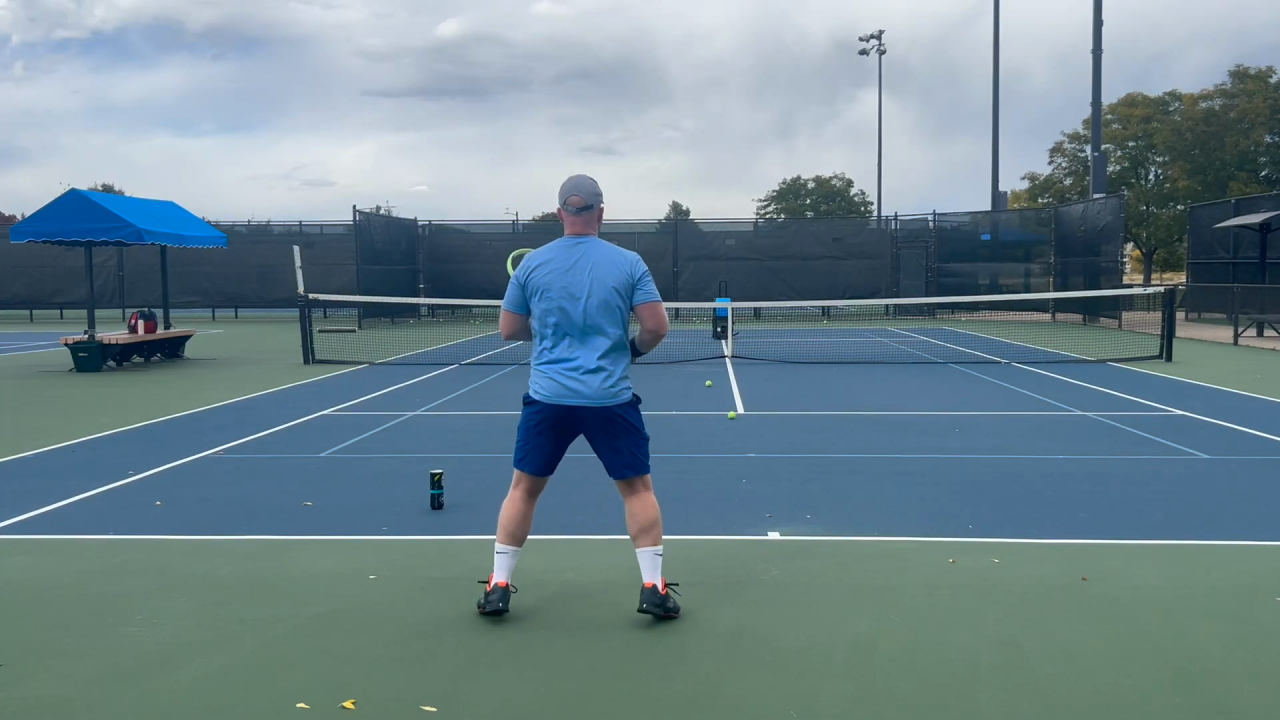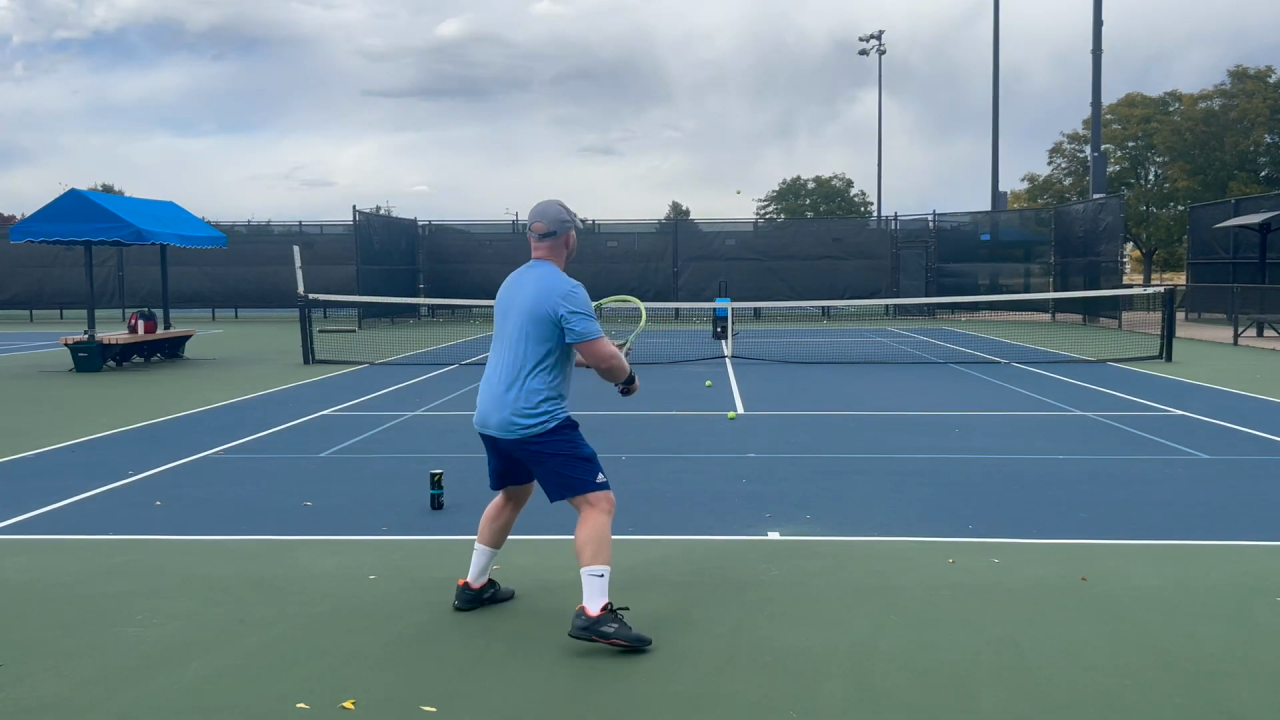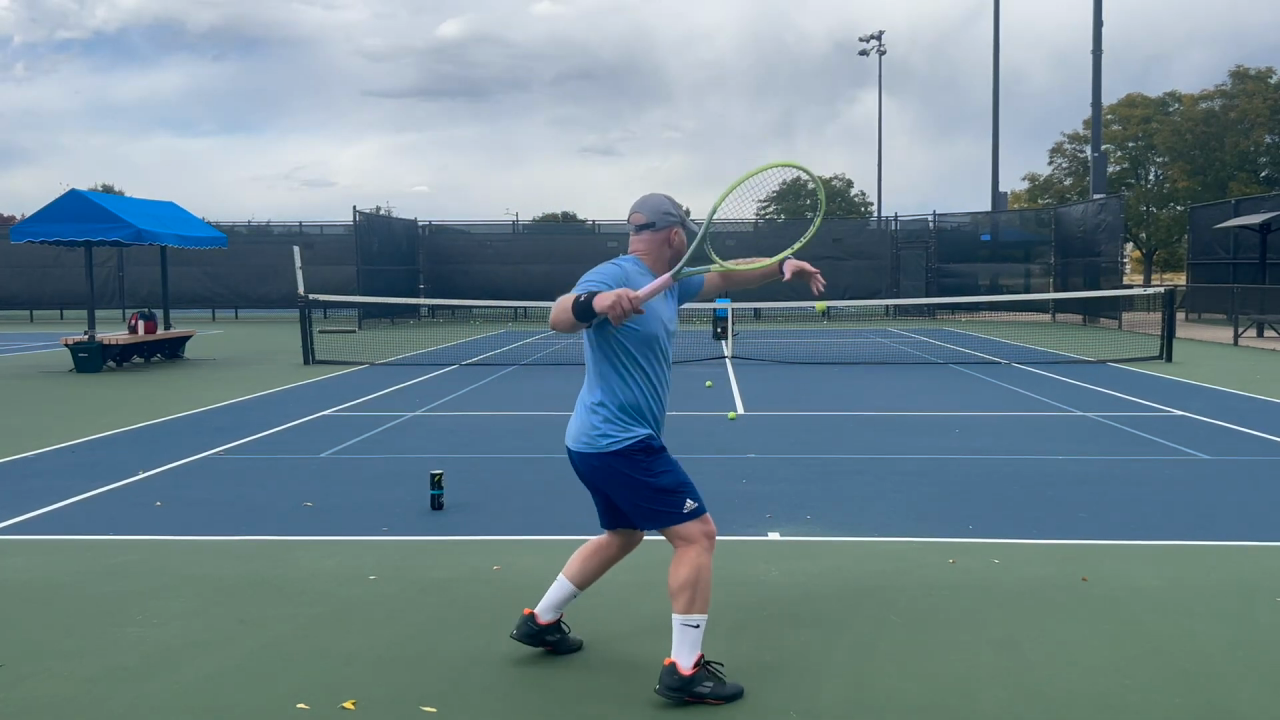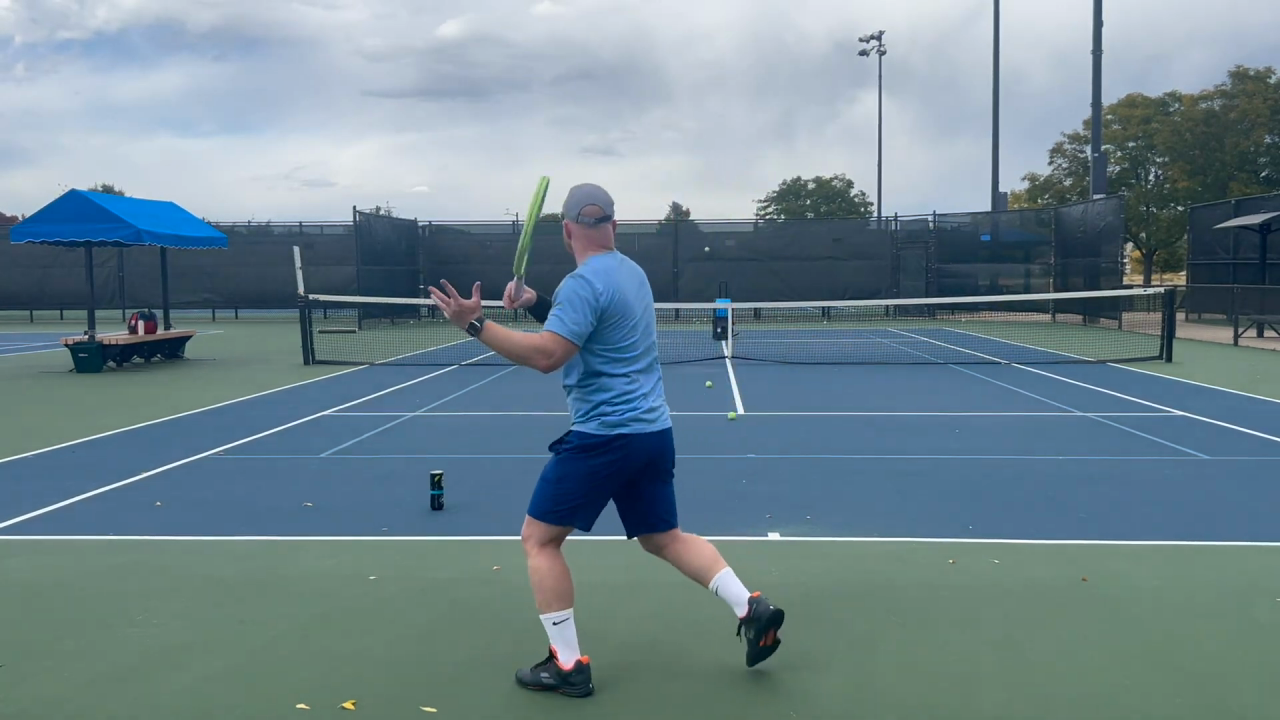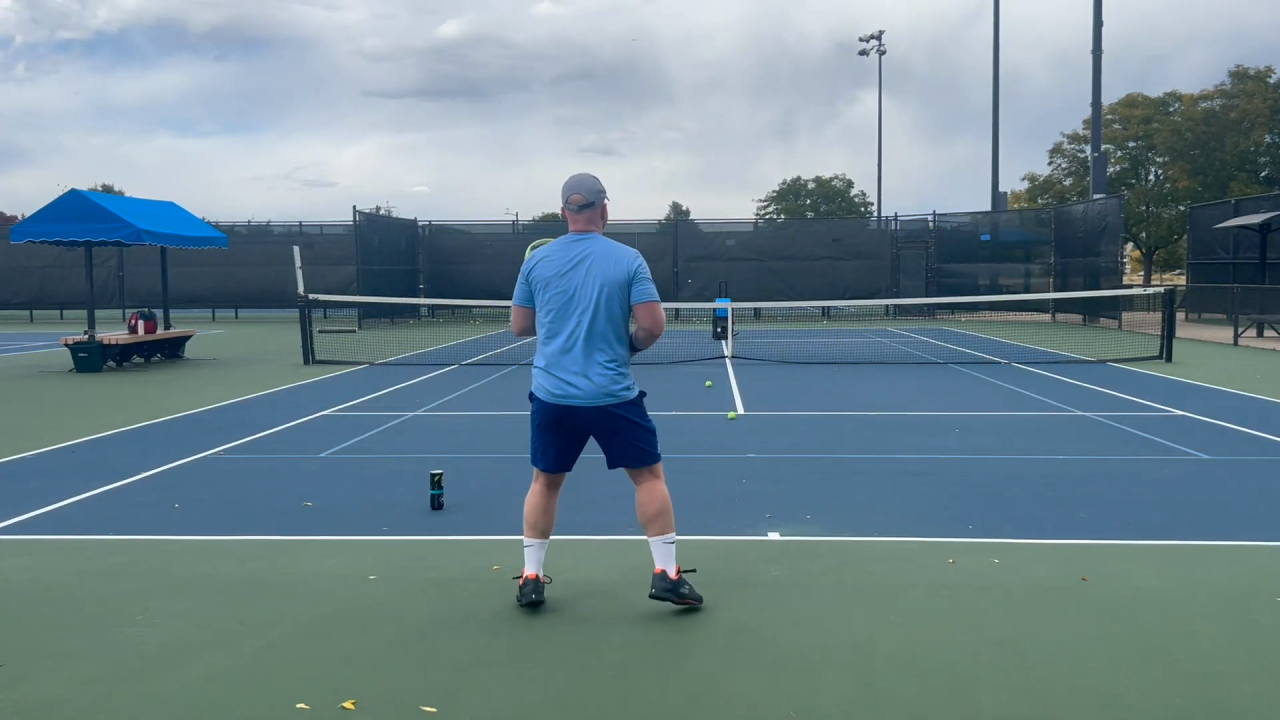
dt=1s
person 1, frame 1
left shoulder: (532, 263)
right shoulder: (628, 263)
left elbow: (509, 330)
right elbow: (657, 326)
right wrist: (633, 348)
left hip: (548, 397)
right hip: (610, 397)
left knee: (524, 487)
right knee: (638, 488)
left ankle: (498, 587)
right ankle: (654, 588)
person 1, frame 2
left shoulder: (513, 284)
right shoulder: (568, 293)
right elbow: (603, 360)
left wrist: (582, 357)
right wrist: (627, 376)
left hip: (493, 418)
right hip: (538, 423)
left knee: (514, 493)
right knee: (597, 504)
left ankle: (474, 584)
right ankle: (595, 612)
person 1, frame 3
left shoulder: (665, 284)
right shoulder: (612, 275)
left elbow: (725, 276)
right elbow: (558, 315)
left wrist: (782, 266)
right wrist: (593, 305)
left hip: (603, 441)
right hip: (619, 443)
left knee: (623, 535)
right knee: (696, 536)
left ankle: (540, 621)
right ankle: (684, 669)
person 1, frame 4
left shoulder: (583, 281)
right shoulder: (631, 271)
left elbow: (548, 354)
left wrist: (477, 324)
right wrist: (536, 303)
left hip: (604, 437)
right hip: (654, 433)
left knee: (539, 539)
right knee: (666, 538)
left ankle: (569, 664)
right ankle: (751, 607)
person 1, frame 5
left shoulder: (536, 259)
right shoulder: (629, 260)
left elbow: (520, 327)
right elbow: (653, 326)
left hip: (551, 395)
right hip: (613, 396)
left knee: (545, 483)
right knee: (649, 476)
left ankle: (531, 578)
right ankle: (667, 575)
